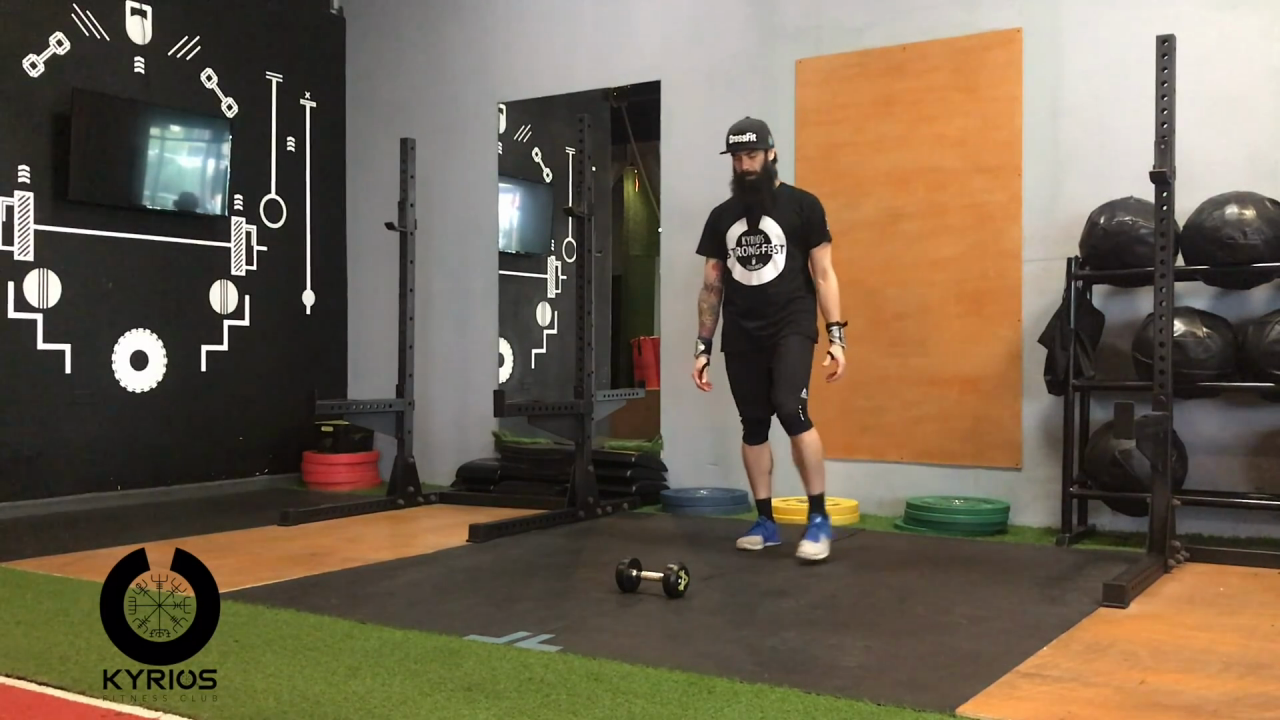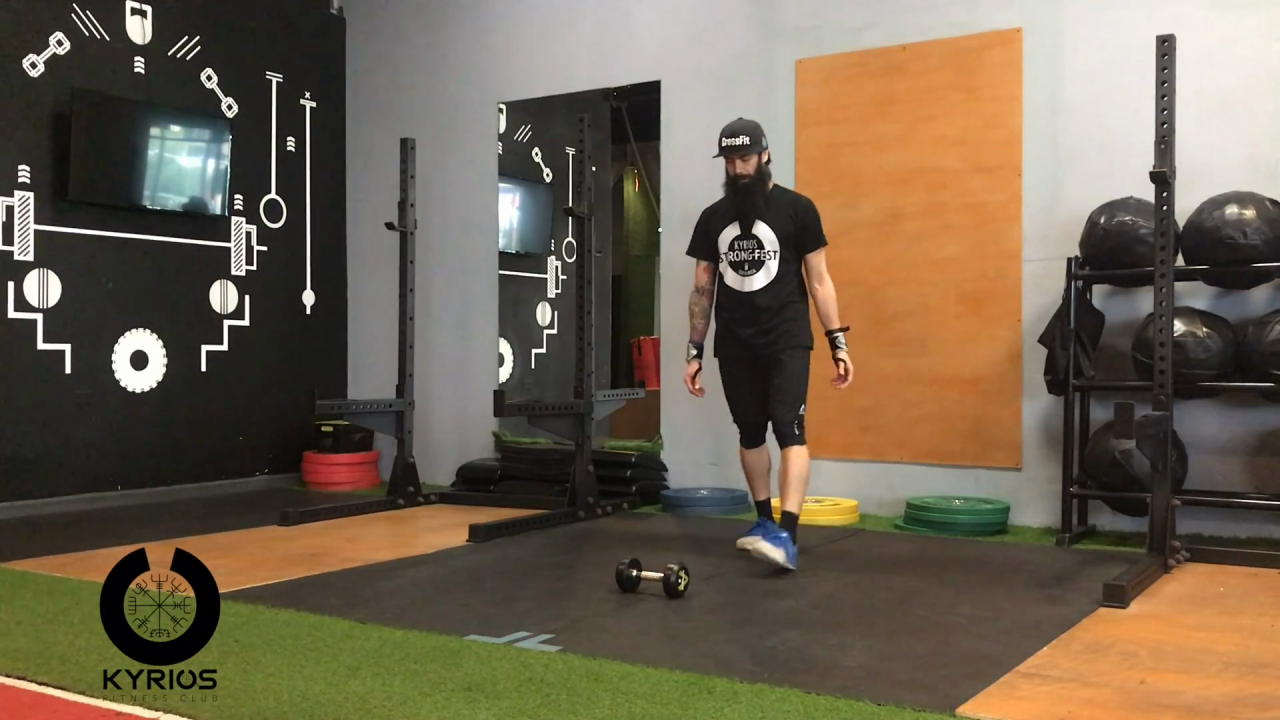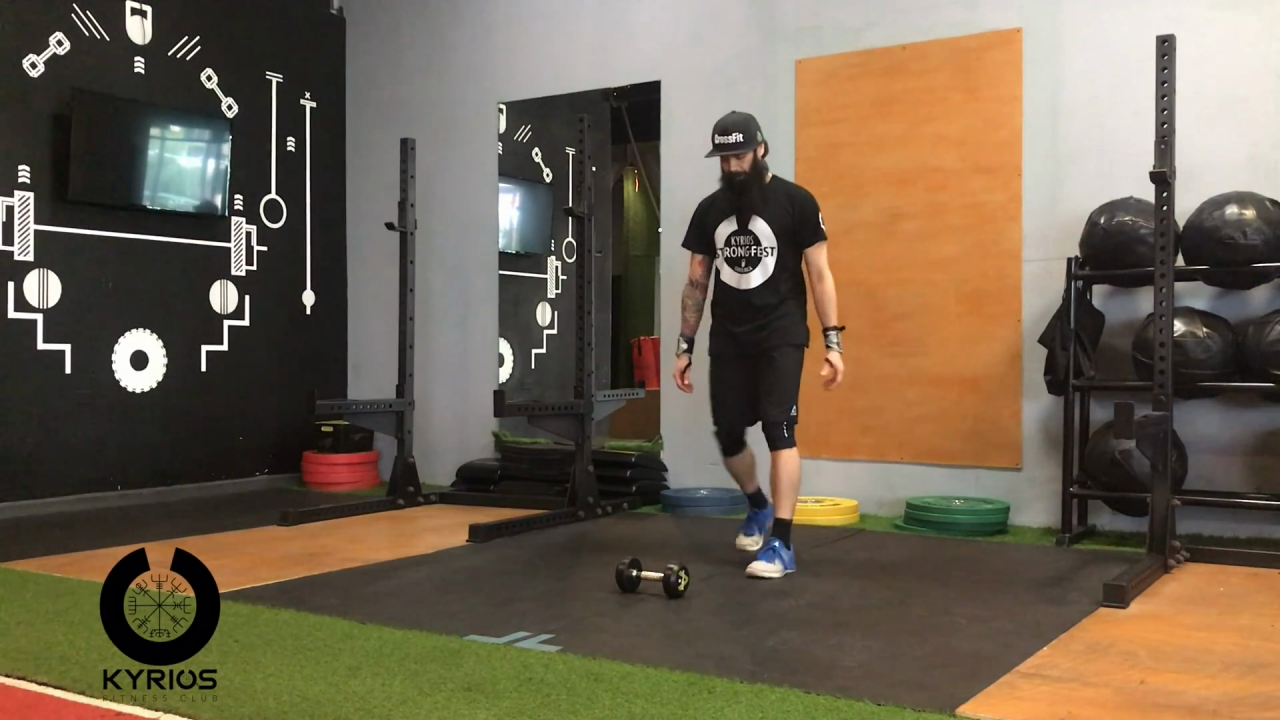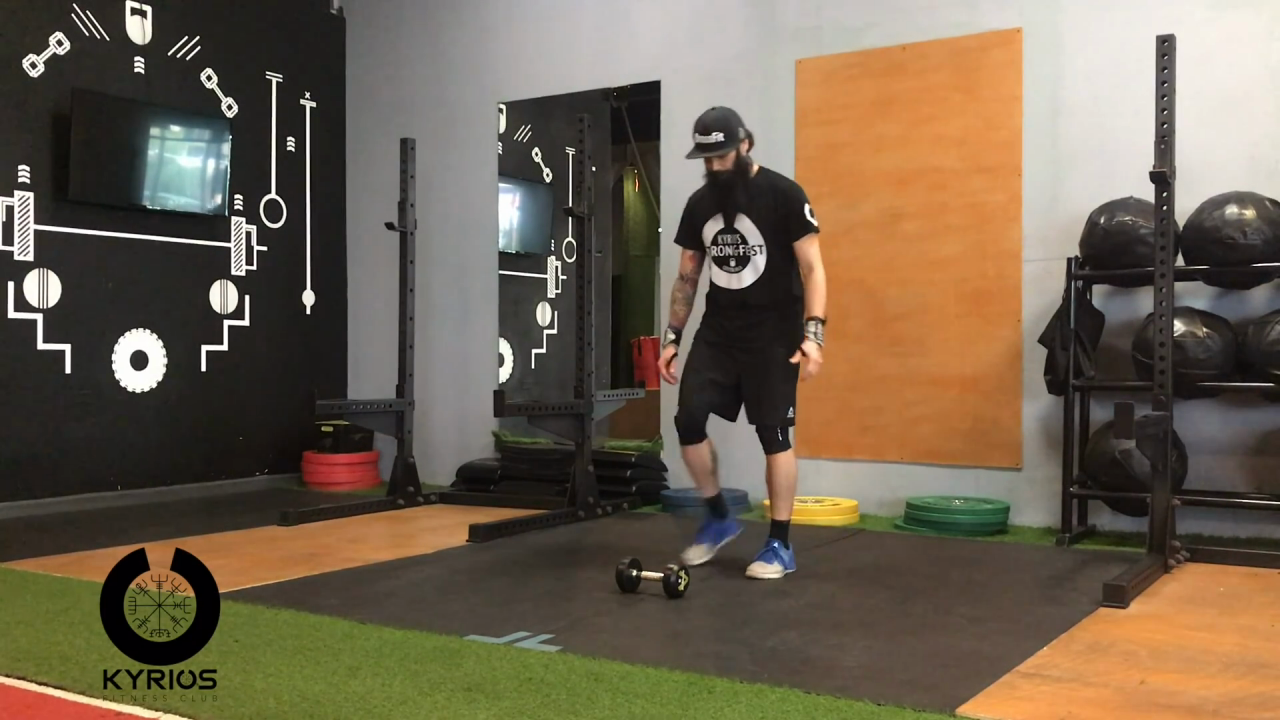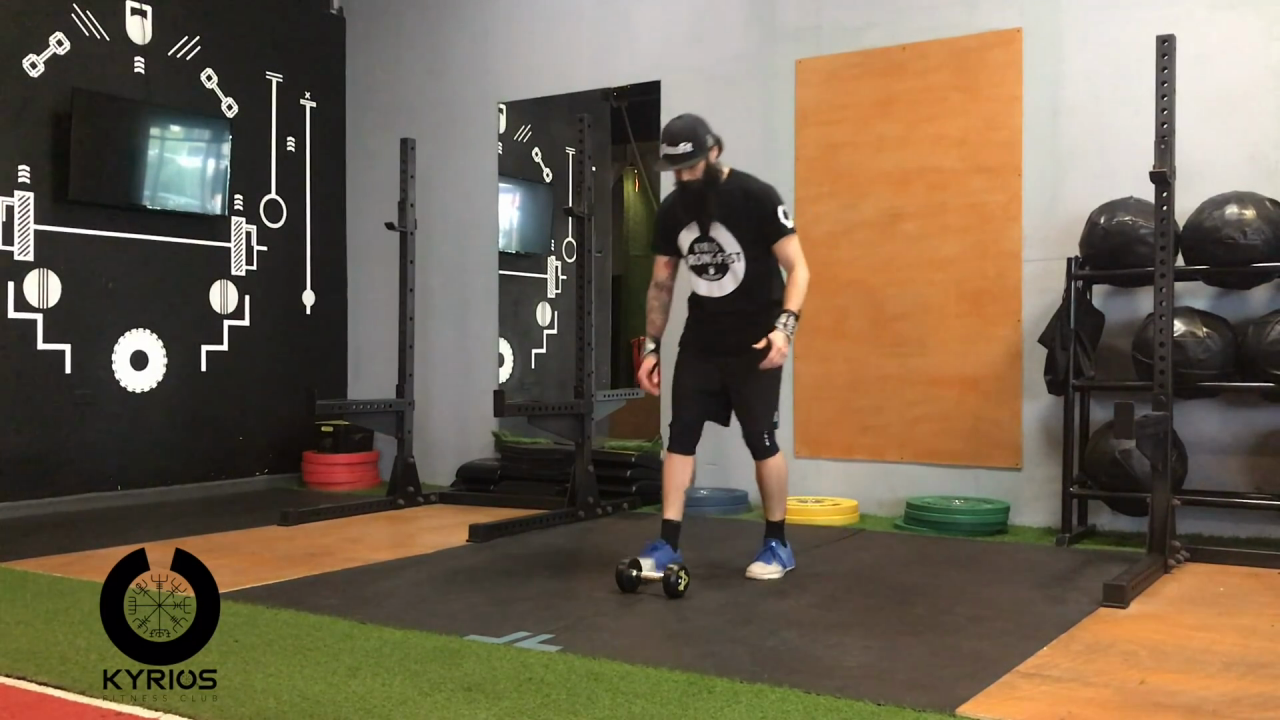
dt=0.2s
person 1, frame 1
left shoulder: (802, 205)
right shoulder: (722, 216)
left elbow: (823, 274)
right elbow: (712, 286)
left wrist: (835, 334)
right wrist: (703, 347)
left hip: (791, 329)
right hip: (741, 337)
left knee: (793, 413)
right knee: (754, 427)
left ankle: (819, 517)
right ankle: (766, 521)
person 1, frame 2
left shoulder: (796, 208)
right shoulder: (713, 217)
left elbow: (819, 280)
right elbow: (703, 289)
left wrist: (838, 342)
right wrist: (694, 351)
left hip: (785, 337)
right hip: (734, 342)
left knee: (788, 430)
right knee: (750, 432)
left ankle: (786, 535)
right ankle: (764, 519)
person 1, frame 3
left shoulder: (795, 202)
right shoulder: (710, 209)
left elbow: (820, 275)
right elbow: (697, 282)
left wrist: (833, 341)
right wrist: (685, 346)
left hip: (779, 336)
right hip: (727, 339)
left knee: (778, 431)
right knee: (728, 434)
left ankle: (781, 543)
right ankle: (758, 506)
person 1, frame 4
left shoulder: (782, 194)
right shoulder: (699, 203)
left elbow: (813, 269)
right elbow: (687, 276)
left wrist: (813, 333)
right wrist: (672, 337)
left hip: (771, 336)
right hip: (717, 333)
left knee: (774, 435)
right knee: (689, 422)
left ankle: (779, 544)
right ankle: (718, 517)
person 1, frame 5
left shoulder: (755, 197)
right shoulder: (671, 209)
left elbow: (797, 268)
right elbow: (661, 283)
left wrist: (784, 326)
right wrist: (650, 347)
left hip: (754, 337)
right hip: (701, 337)
left knee: (759, 437)
right knee: (681, 434)
left ankle: (776, 543)
right ankle: (668, 545)
